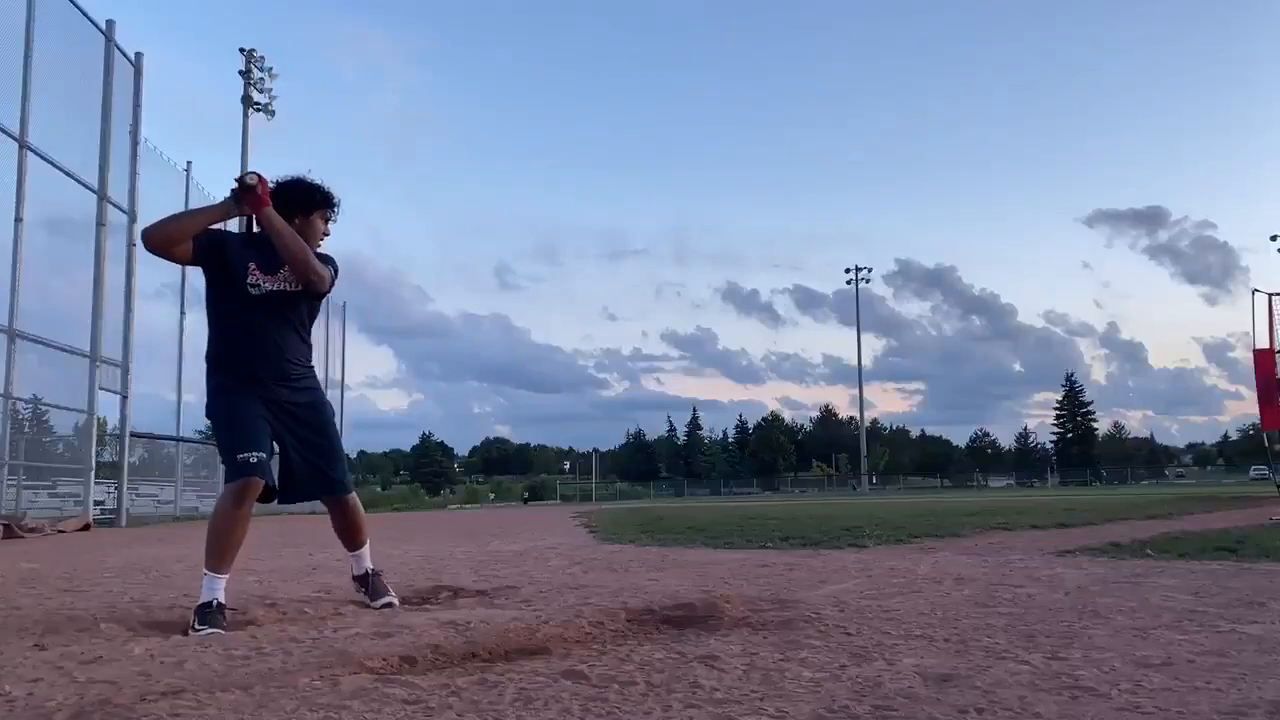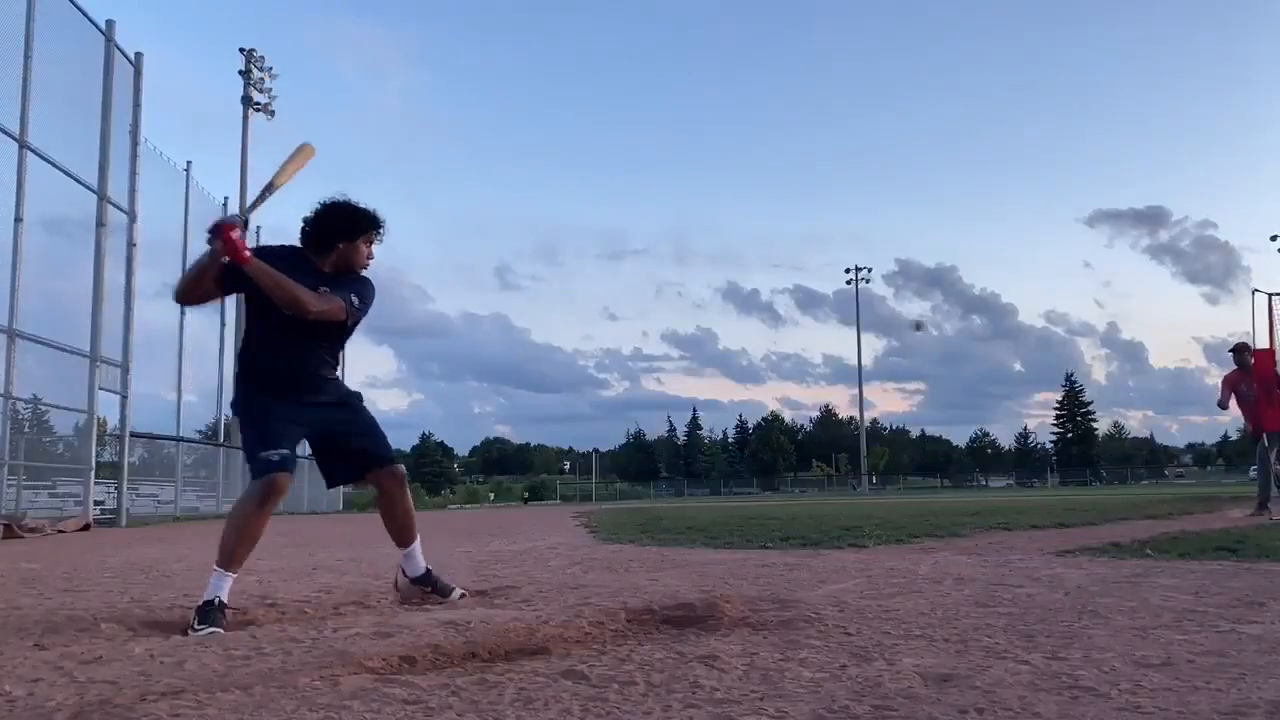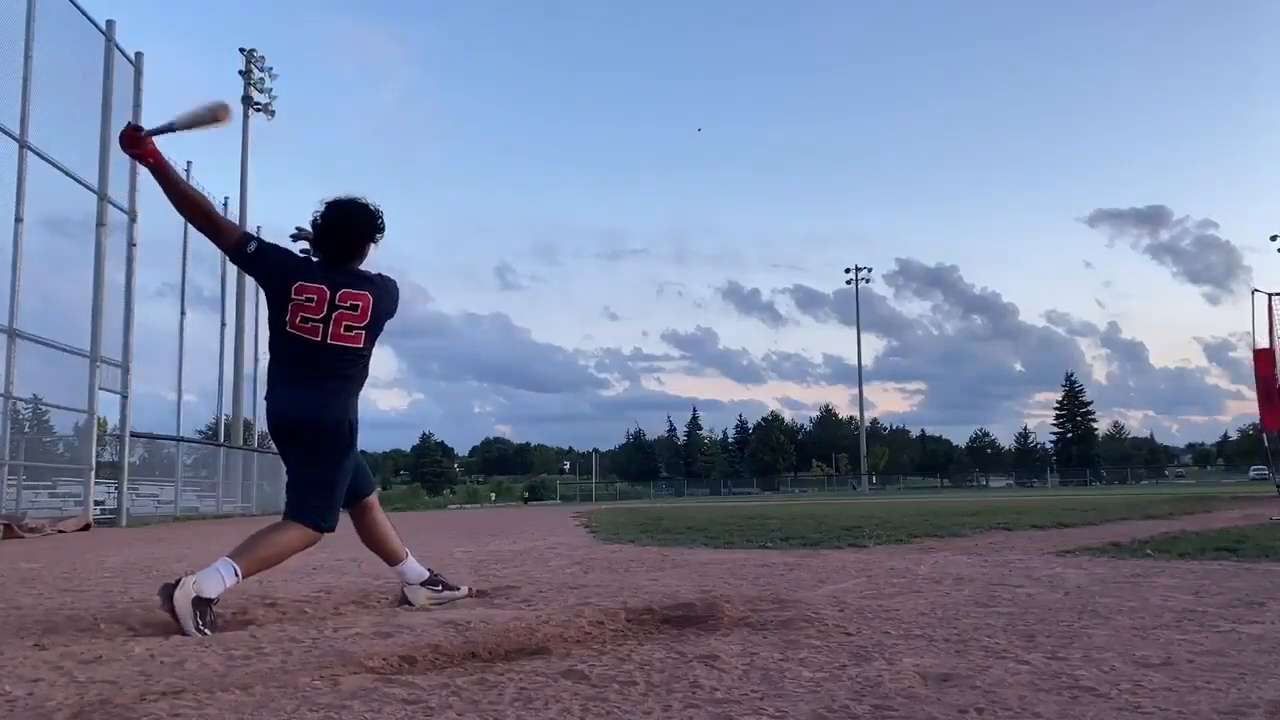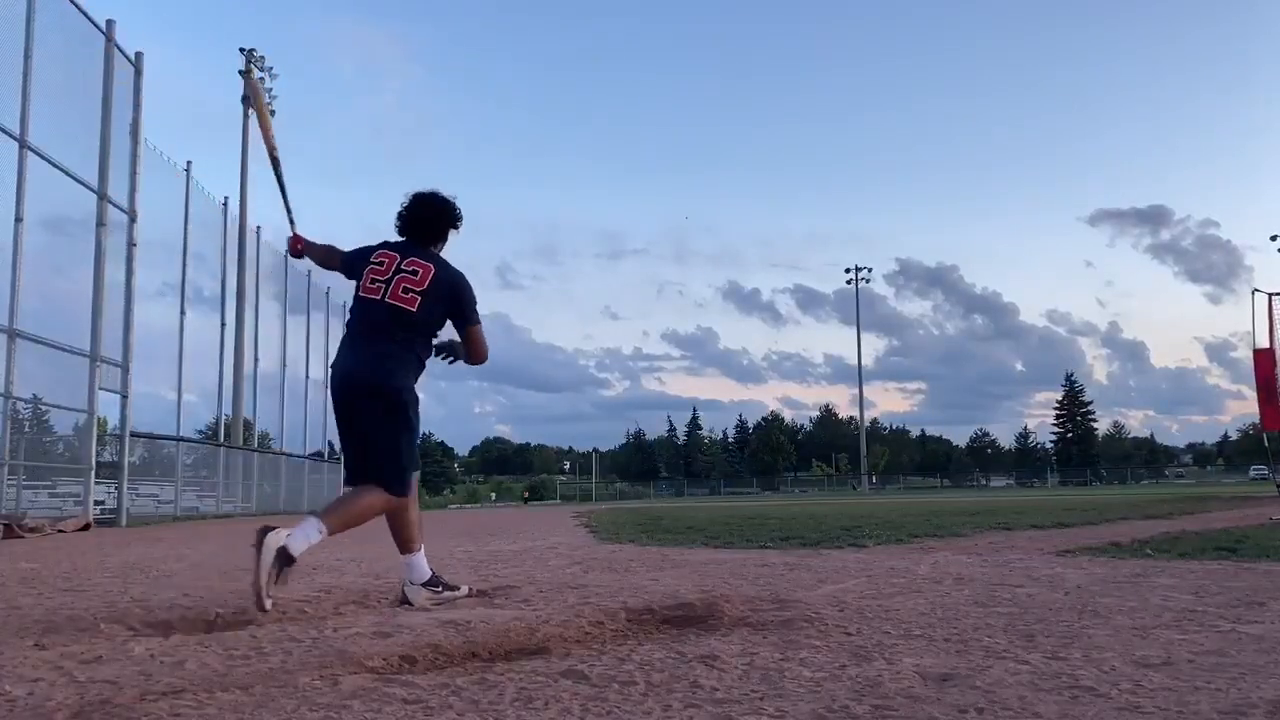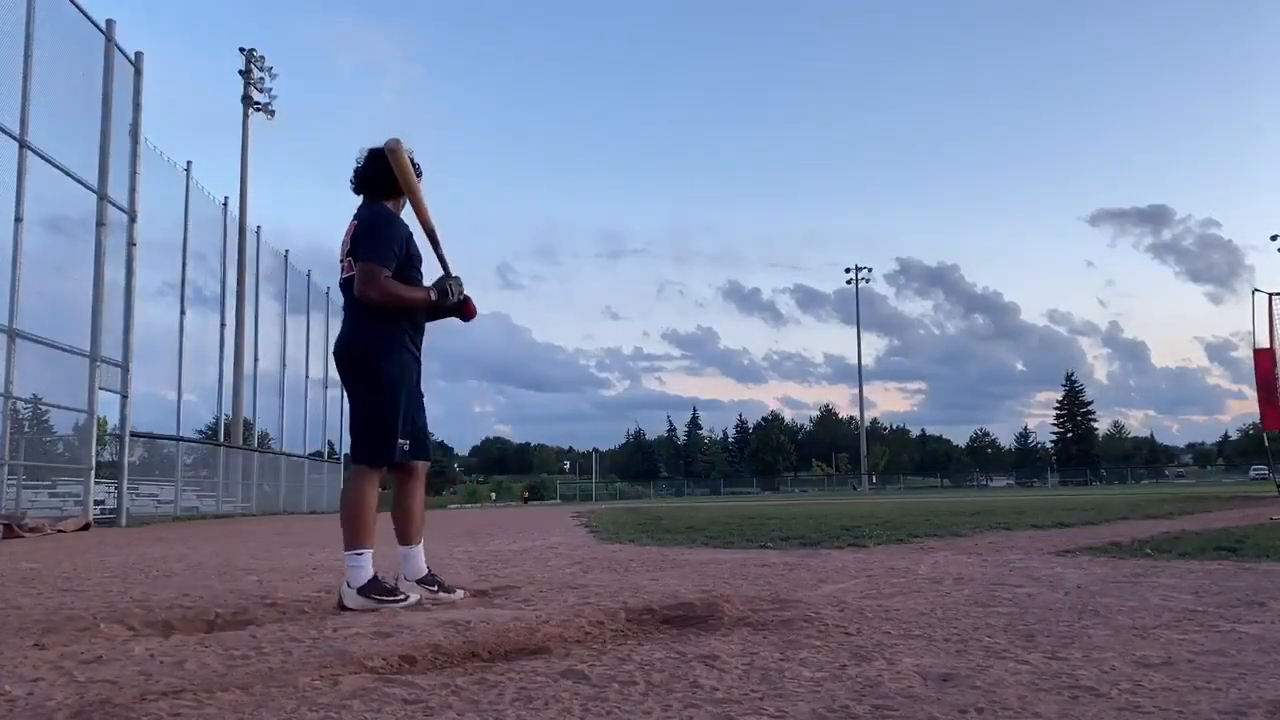
dt=1s
person 1, frame 1
left shoulder: (322, 265)
right shoulder: (228, 248)
left elbow: (312, 275)
right elbow: (154, 238)
left wrist: (264, 209)
right wrist: (230, 207)
left hip: (299, 390)
right hip: (238, 389)
left knee: (339, 490)
right knee: (246, 482)
left ankle: (365, 572)
right ankle: (211, 599)
person 1, frame 2
left shoulder: (358, 288)
right shoulder: (270, 261)
left elbow: (310, 306)
right elbow: (185, 295)
left wrist: (242, 257)
right wrist: (221, 252)
left hip: (327, 397)
right hip: (268, 398)
left knee: (391, 475)
right knee: (272, 484)
left ankle: (415, 573)
right ankle: (215, 597)
person 1, frame 3
left shoulder: (286, 270)
right shoulder: (384, 291)
left elbow: (211, 221)
left wrist: (152, 160)
right wrist: (342, 251)
left hip: (285, 413)
right hip: (331, 420)
left knee: (363, 499)
right knee: (307, 522)
left ankle: (419, 581)
right ankle: (201, 586)
person 1, frame 4
left shoulder: (377, 255)
right shoulder: (451, 279)
left elbow: (334, 258)
right elbow: (479, 353)
left wrist: (303, 247)
right wrist: (455, 348)
left hip: (347, 376)
right hip: (387, 383)
left knee: (404, 478)
right knee: (390, 489)
left ankle: (420, 581)
right ankle: (287, 542)
person 1, frame 5
left shoulder: (367, 224)
right shoulder: (383, 223)
right elbow: (371, 290)
left wrist: (444, 303)
right wrist: (434, 294)
left hip: (387, 357)
right hip: (379, 356)
left knee: (413, 463)
right knee: (371, 463)
left ankle: (414, 575)
right ankle: (358, 582)
